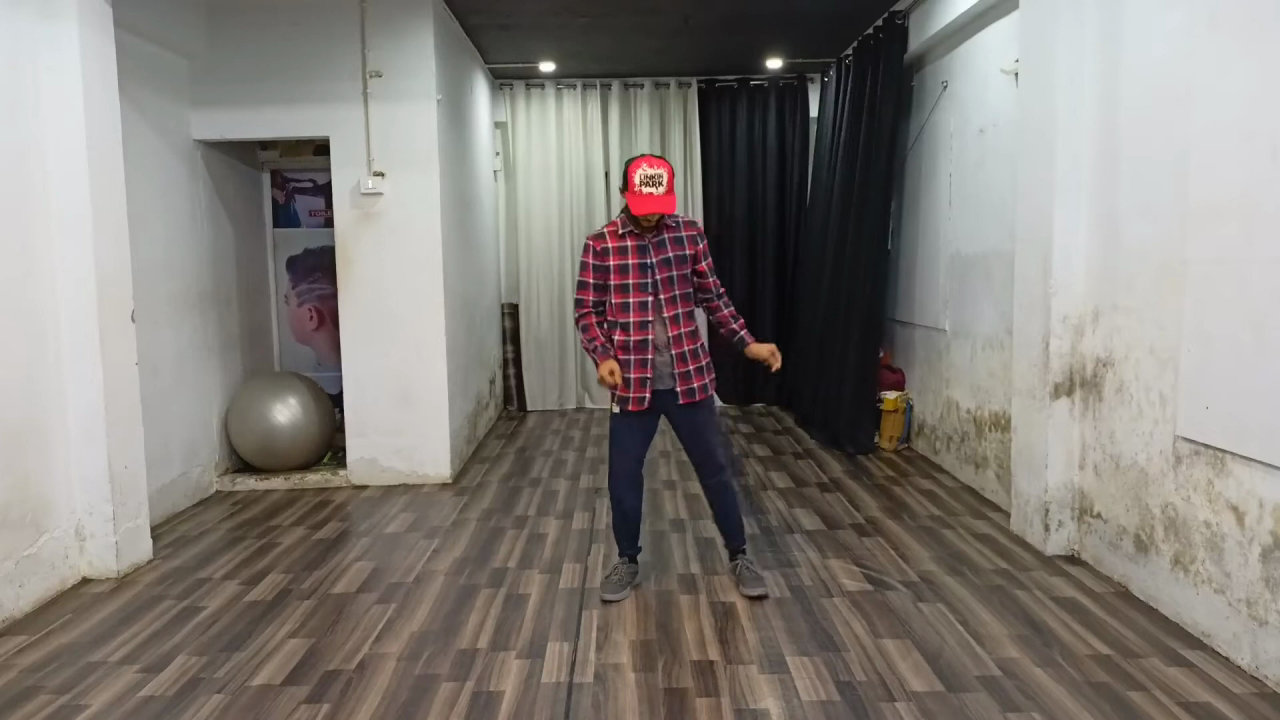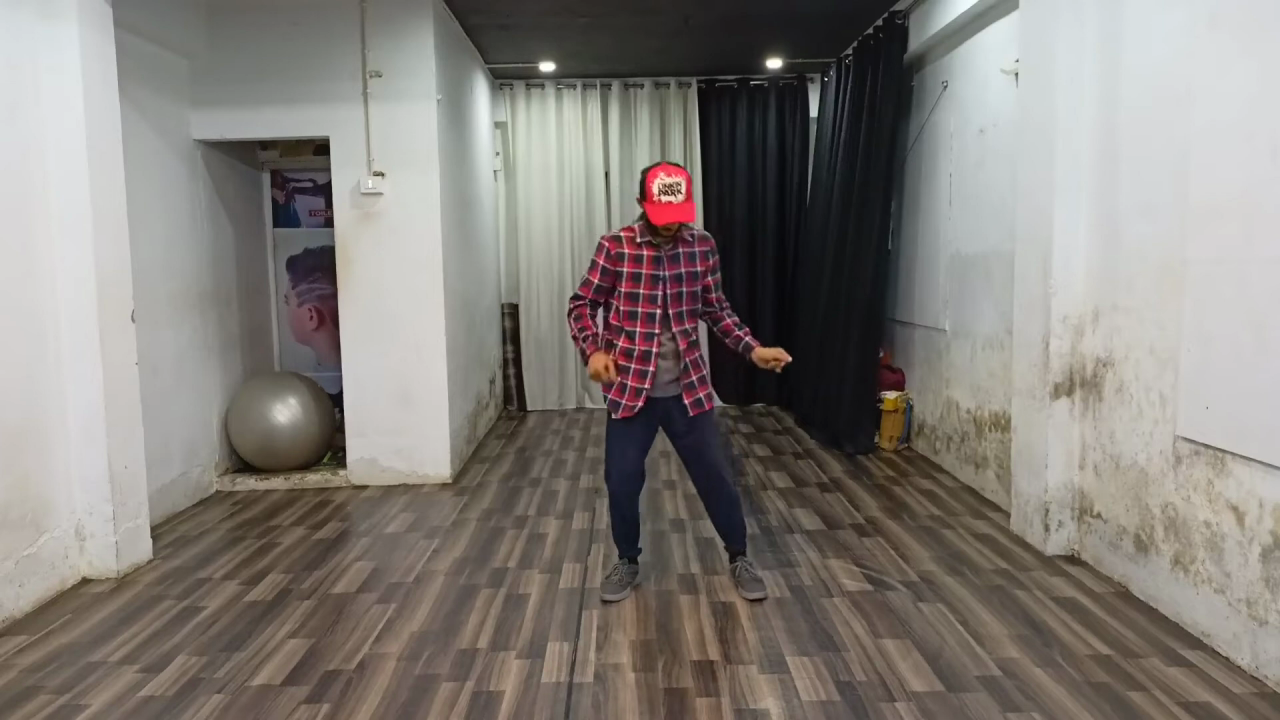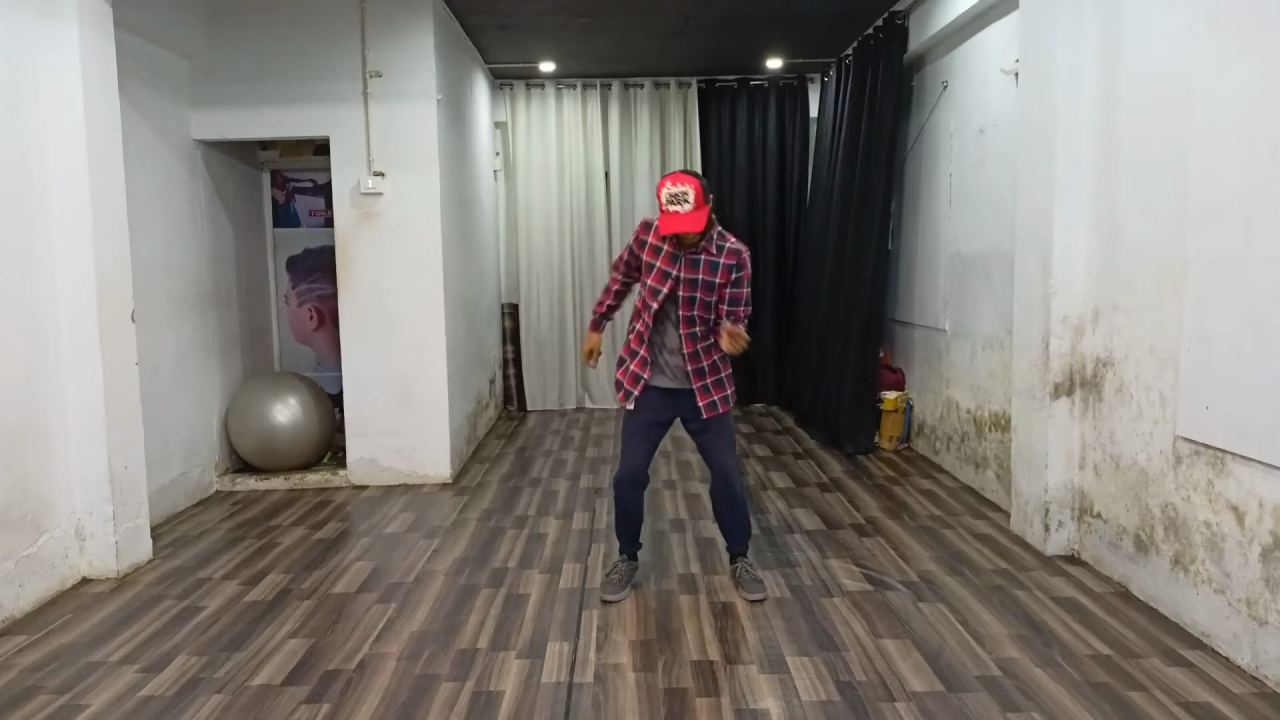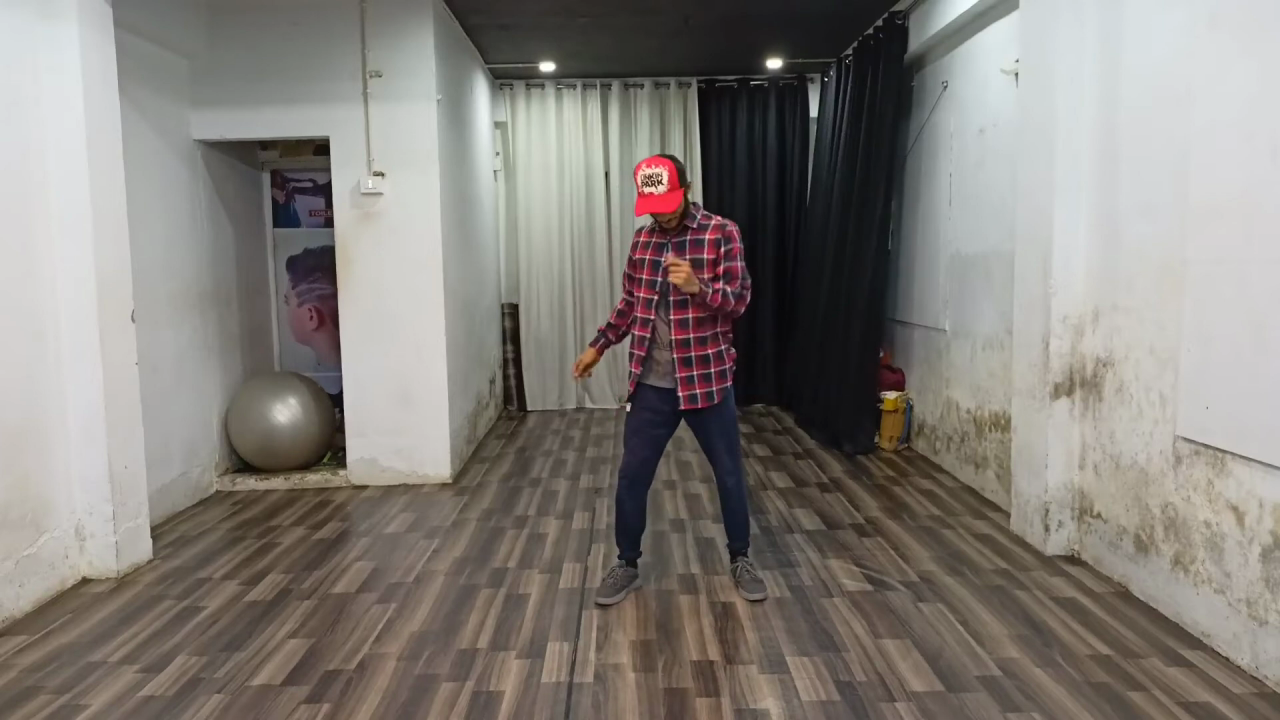
dt=0.4s
person 1, frame 1
left shoulder: (689, 233)
right shoulder: (601, 244)
left elbow: (712, 296)
right elbow: (586, 308)
left wrist: (748, 344)
right wrist: (601, 354)
left hip: (688, 378)
right hip: (631, 382)
left knee: (716, 467)
right knee: (624, 474)
left ankle: (738, 554)
right ankle: (627, 560)
person 1, frame 2
left shoulder: (702, 246)
right shoulder: (616, 246)
left elbow: (717, 310)
right elbow: (581, 304)
left wrist: (753, 349)
right wrist: (592, 350)
left hip: (688, 386)
right hip: (630, 386)
left knee: (717, 474)
right knee: (623, 479)
left ankle: (738, 557)
right ankle: (627, 561)
person 1, frame 3
left shoulder: (733, 254)
right shoulder: (648, 234)
left elbow: (737, 319)
right elbow: (621, 277)
left wrist: (733, 338)
right wrist: (596, 328)
left hip: (706, 383)
right hip: (647, 382)
left knee: (727, 473)
right knee: (630, 474)
left ankle: (739, 558)
right ankle: (628, 558)
person 1, frame 4
left shoulder: (721, 233)
right shoulder: (643, 241)
left elbow: (738, 297)
left wrist: (695, 287)
right wrist: (597, 347)
left hip: (707, 379)
right hip: (651, 382)
left knee: (729, 472)
right knee: (632, 475)
left ankle: (740, 559)
right ankle: (627, 564)
